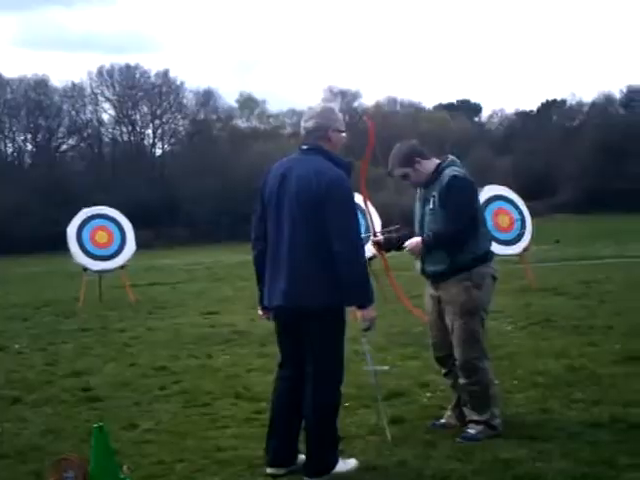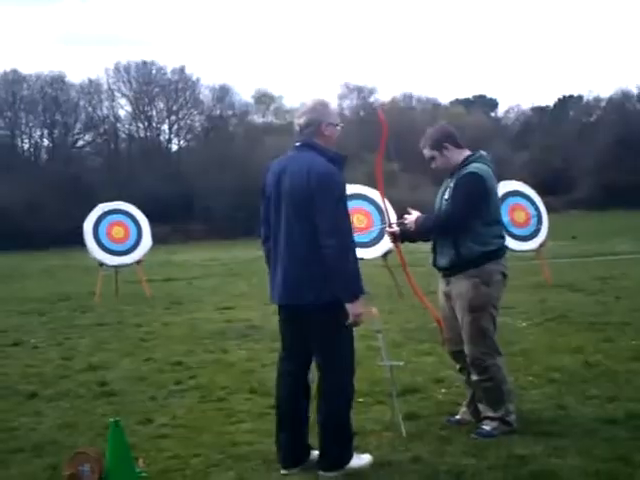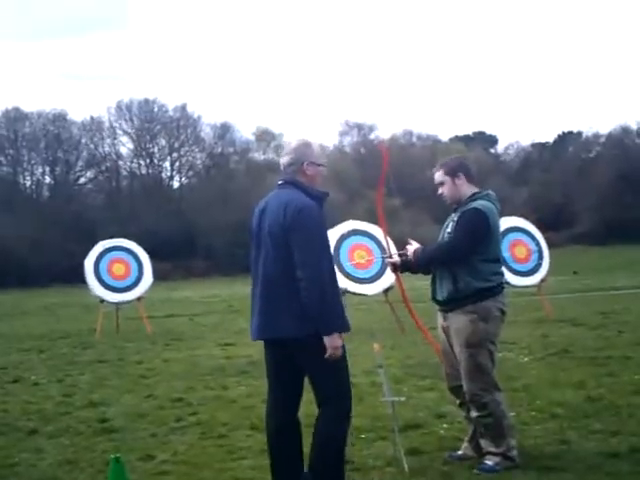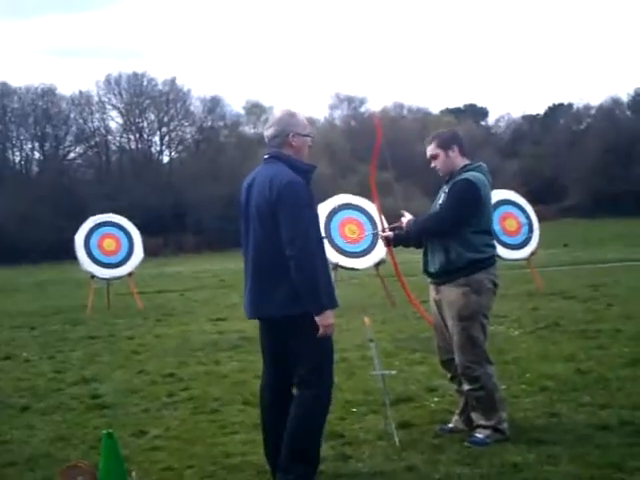
dt=0.4s
person 1, frame 1
left shoulder: (276, 172)
right shoulder: (332, 178)
left elbow: (259, 237)
right elbow: (347, 245)
left wrist: (264, 290)
right wrist: (363, 299)
left hip: (283, 293)
right hip: (322, 295)
left knee: (290, 371)
right knee: (323, 376)
person 1, frame 2
left shoulder: (276, 169)
right shoulder: (324, 171)
left elbow: (267, 231)
right elbow: (337, 240)
right wrist: (353, 294)
left hip: (287, 288)
right hip: (323, 290)
left knee: (292, 367)
right knee: (336, 372)
left ankle: (292, 453)
right ankle: (335, 457)
person 1, frame 3
left shoulder: (264, 206)
right shoulder: (304, 207)
right elbow: (315, 274)
right wrist: (330, 328)
left hip: (272, 323)
right hip: (305, 325)
left knee: (282, 405)
right knee: (335, 400)
person 1, frame 4
left shoulder: (254, 180)
right shoulder: (290, 182)
right elbow: (302, 251)
right wrist: (321, 306)
left hip: (267, 299)
right hip: (296, 302)
left knee: (276, 382)
right knee: (314, 384)
person 2, frame 1
left shoulder: (455, 181)
right shoulder: (425, 189)
left elbow: (461, 229)
right elbow: (419, 232)
left wrist: (424, 243)
right wrist: (389, 241)
left hip: (467, 277)
right hip: (439, 279)
left knee: (468, 353)
right knee: (444, 352)
left ankle: (485, 419)
right ankle: (462, 410)
person 2, frame 2
left shoulder: (474, 175)
right shoulder: (457, 177)
left elbow: (452, 221)
right elbow: (444, 223)
left wrist: (420, 223)
right wrist: (406, 232)
left hip: (477, 272)
right hip: (455, 273)
left knee: (480, 349)
right knee: (459, 347)
left ankle: (500, 415)
right ankle: (477, 406)
person 2, frame 3
left shoulder: (478, 212)
right shoulder: (462, 213)
left elbow: (450, 252)
right elbow: (444, 257)
left wrist: (419, 253)
right wrist: (406, 263)
left hip: (475, 309)
right hip: (454, 309)
left knee: (479, 384)
right knee: (459, 383)
left ankle: (502, 451)
right ankle: (479, 442)
person 2, frame 4
left shoulder: (469, 183)
right shoulder: (455, 184)
left elbow: (440, 223)
right elbow: (435, 229)
left wrist: (411, 224)
right wrist: (399, 237)
left hip: (468, 281)
right hip: (446, 281)
left knee: (471, 357)
right knee: (451, 356)
left ankle: (493, 424)
right ankle: (469, 415)
